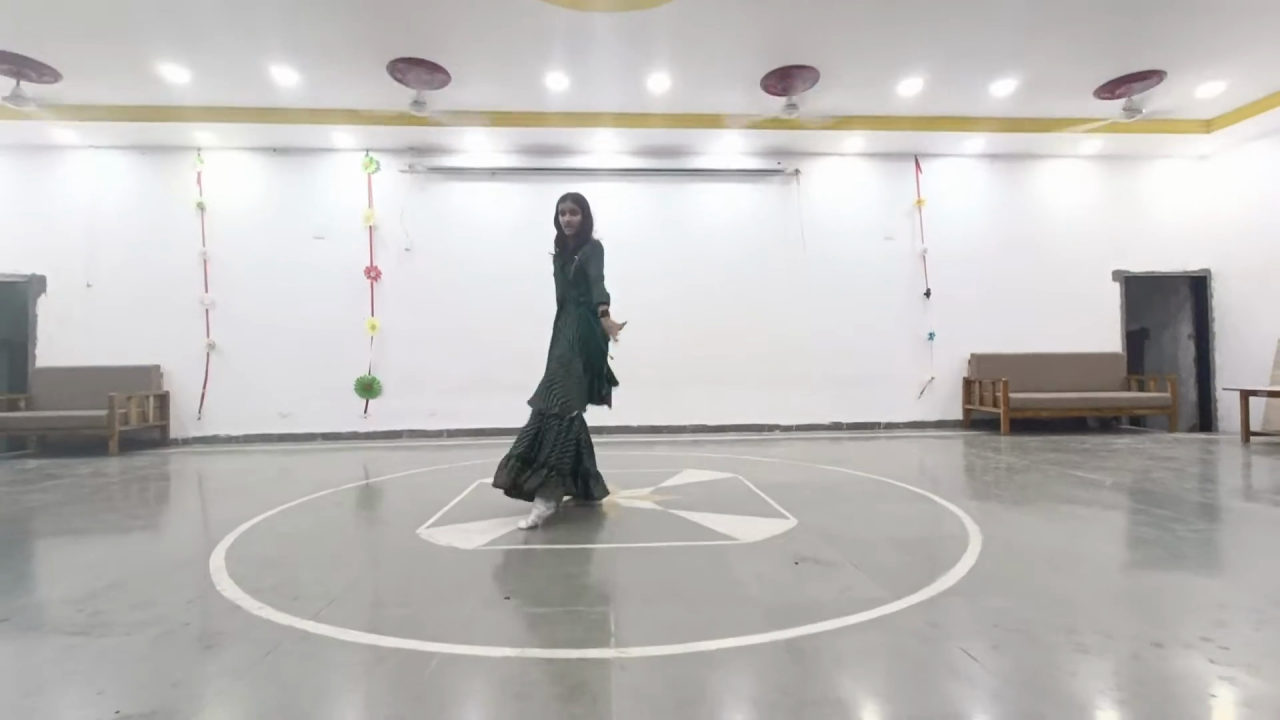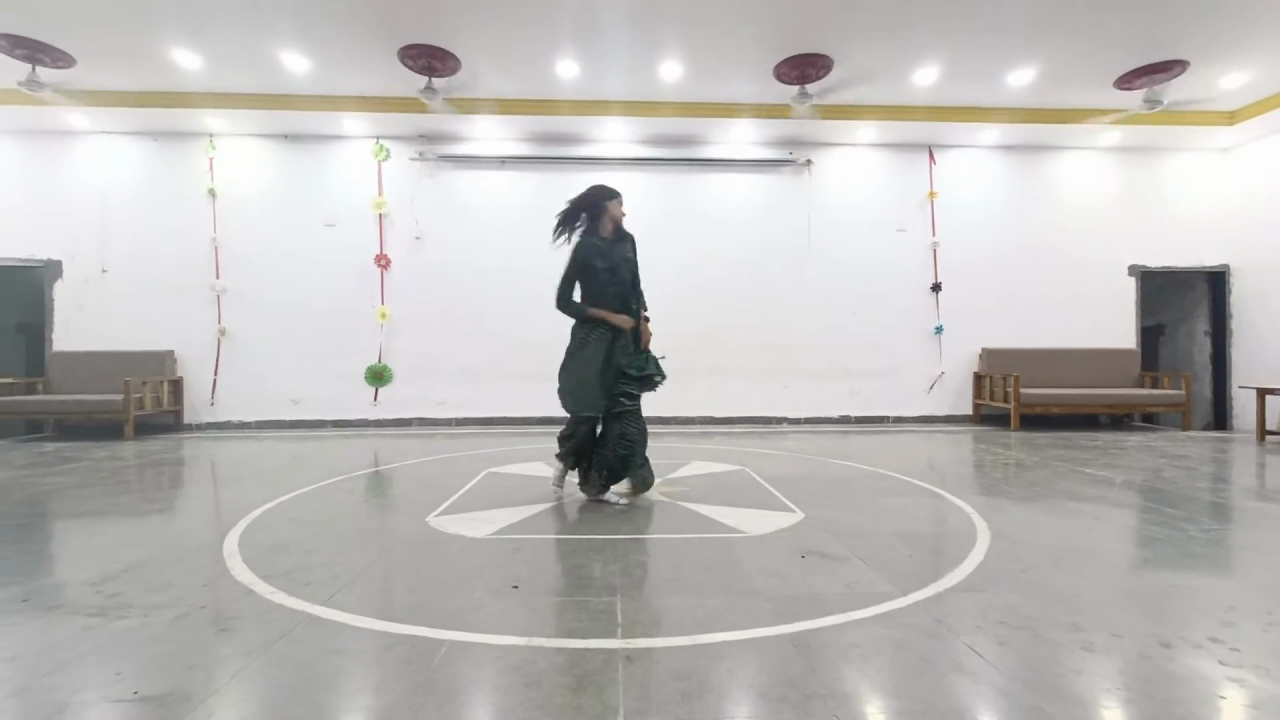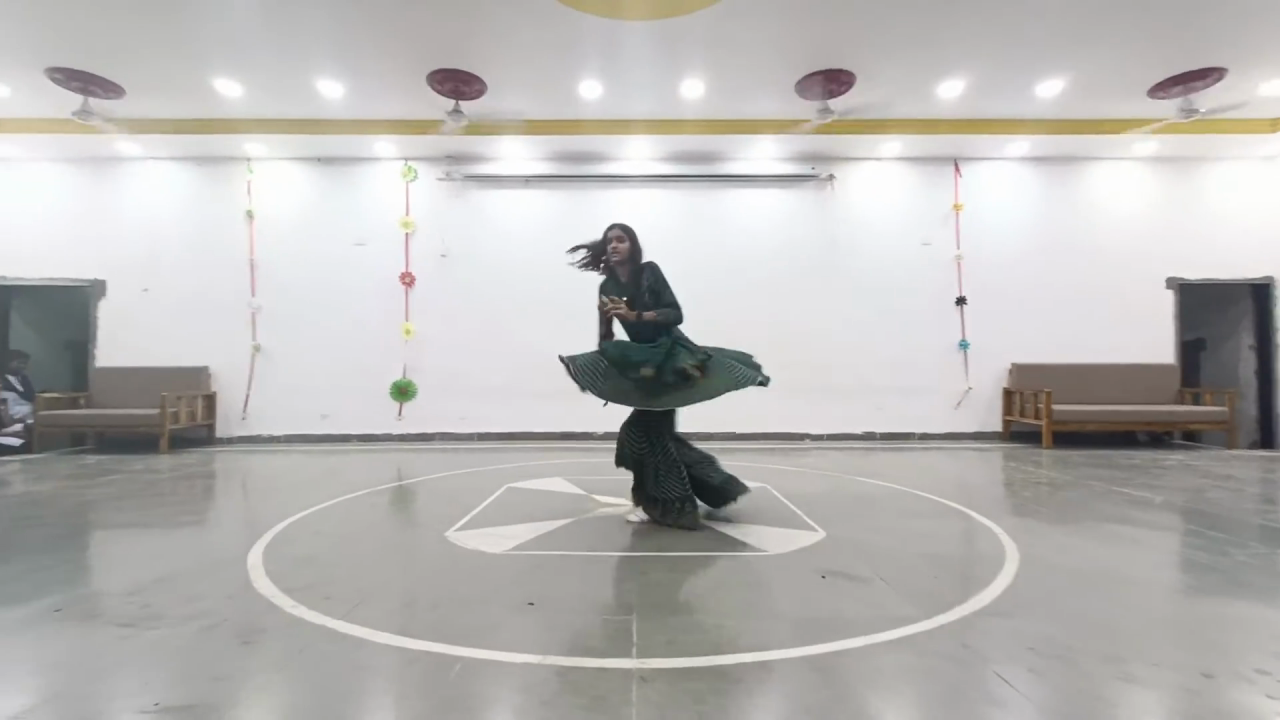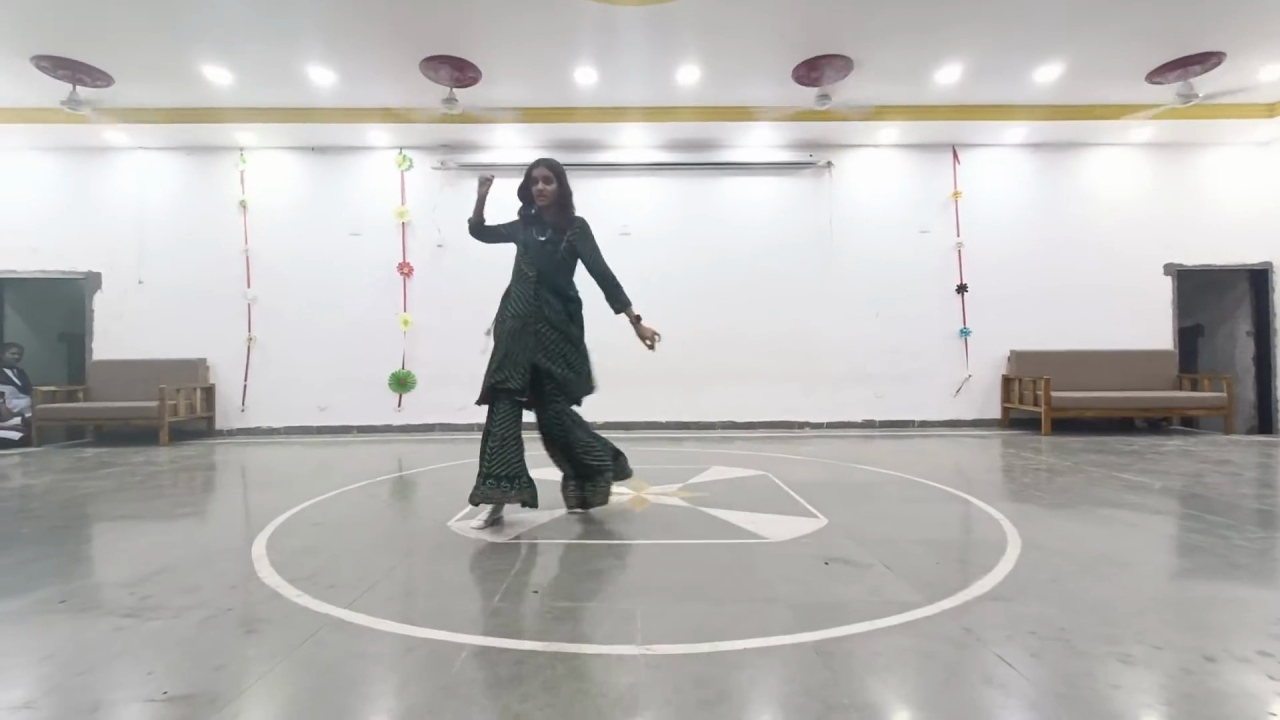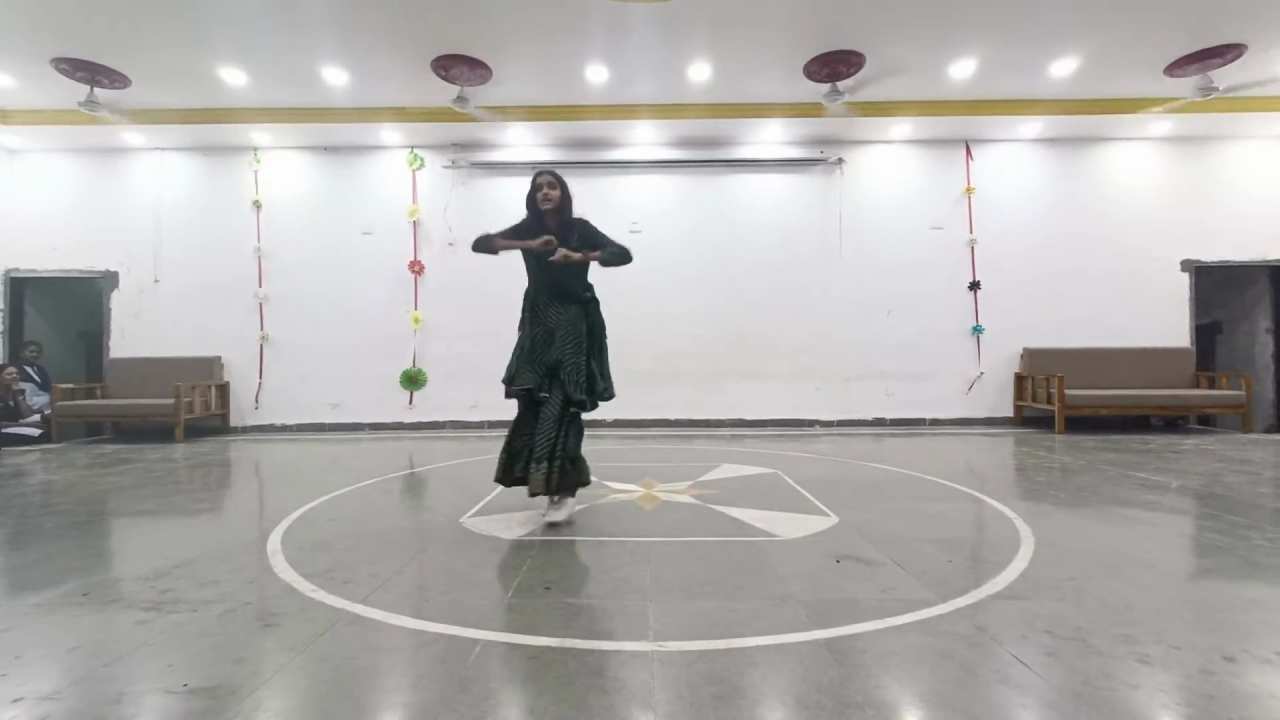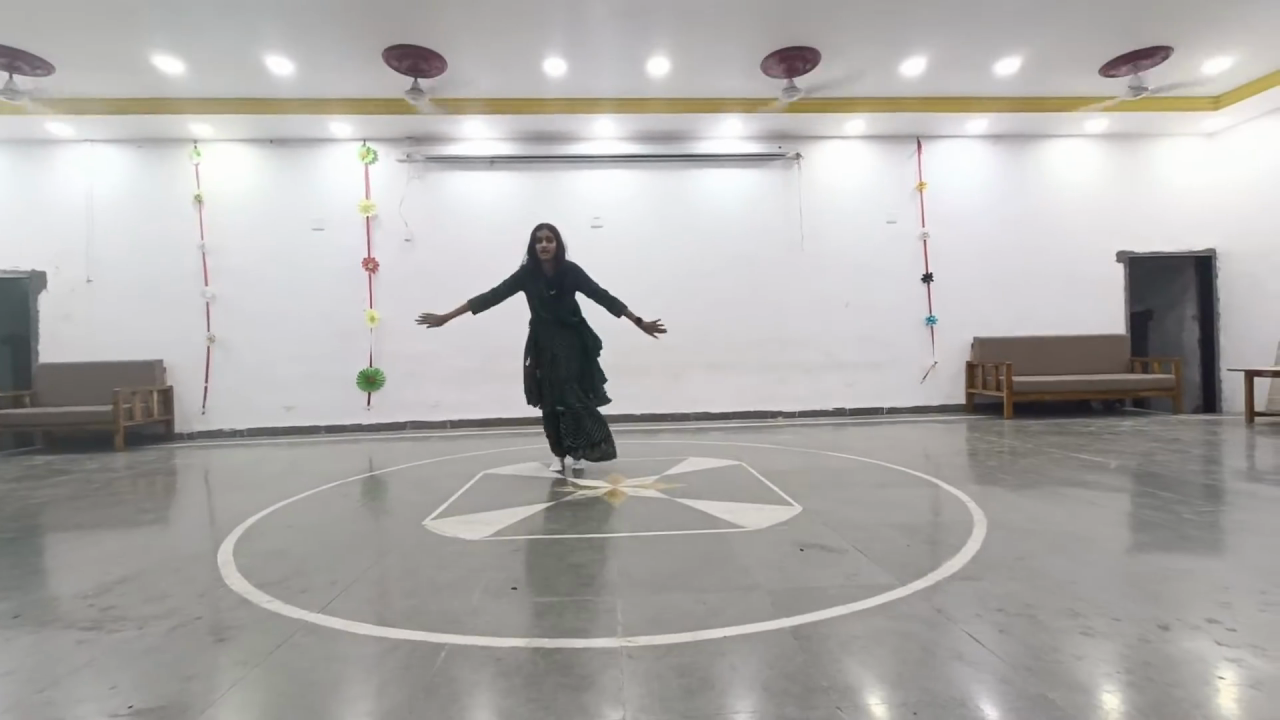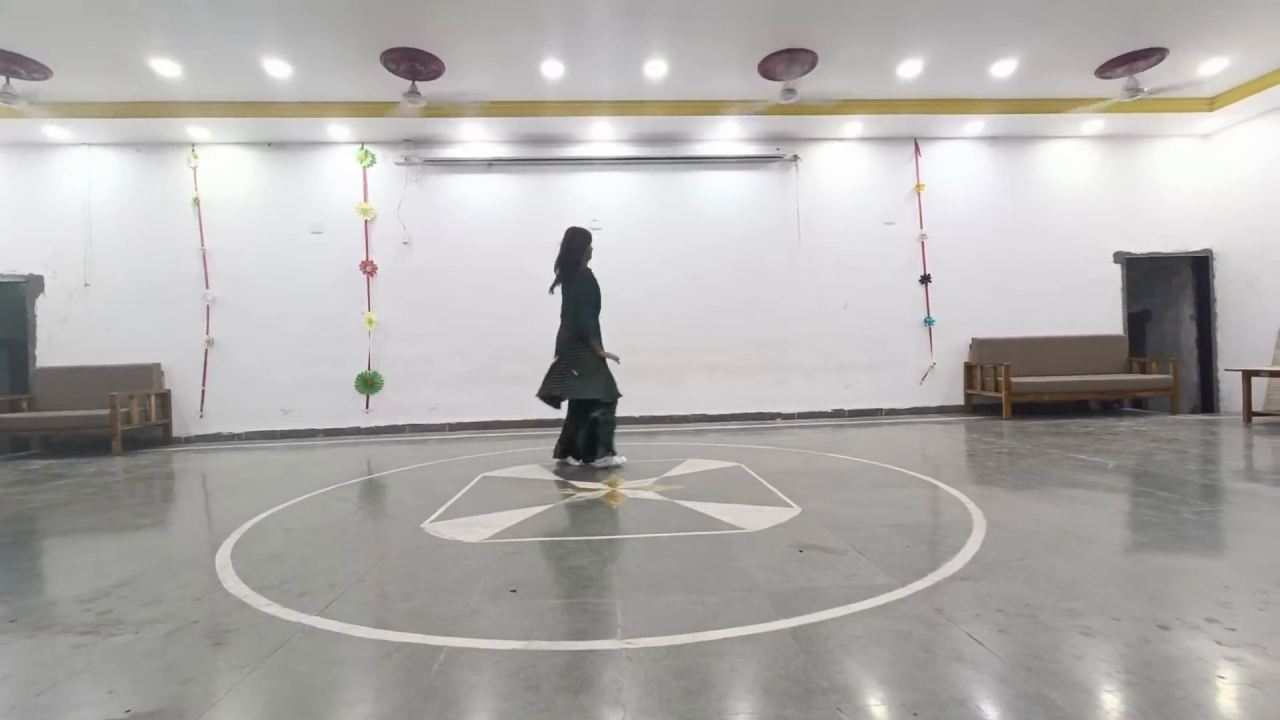
dt=0.7s
person 1, frame 1
left shoulder: (591, 248)
right shoulder: (562, 251)
left elbow: (597, 285)
left wrist: (606, 316)
left hip: (580, 334)
right hip: (565, 334)
left knee: (558, 407)
right knee: (565, 410)
left ankle: (546, 494)
right ankle: (584, 486)
person 1, frame 2
left shoulder: (627, 242)
right shoulder: (585, 247)
right elbow: (564, 301)
left wrist: (643, 321)
right wrist: (610, 316)
left hip: (624, 337)
right hip: (593, 338)
left knee: (626, 409)
right knee: (588, 408)
left ankle: (599, 482)
right ankle: (566, 460)
person 1, frame 3
left shoulder: (650, 272)
right shoulder: (608, 287)
left elbow: (676, 314)
right elbow: (605, 346)
left wrist: (634, 317)
right wrist: (607, 316)
left hip: (671, 358)
right hip: (647, 361)
left knee: (640, 431)
right knee: (656, 432)
left ankle: (666, 505)
right ankle: (717, 488)
person 1, frame 4
left shoulder: (576, 228)
right shoulder: (524, 227)
left elbow: (602, 275)
right elbow: (478, 231)
left wrist: (635, 321)
right wrist: (482, 195)
left hip: (556, 325)
right hip: (516, 324)
left knee: (553, 410)
right knee: (503, 406)
left ankle: (590, 482)
right ankle: (496, 498)
person 1, frame 5
left shoulder: (579, 228)
right shoulder: (528, 229)
left elbow: (623, 255)
right elbow: (479, 244)
left wrist: (582, 256)
right wrist: (528, 245)
left hip: (575, 320)
right hip: (538, 321)
left knee: (563, 399)
right knee: (533, 397)
left ankle: (562, 487)
right ankle: (548, 482)
person 1, frame 6
left shoulder: (571, 271)
right shoulder: (527, 274)
left elbow: (602, 296)
right elbow: (493, 296)
left wrist: (639, 322)
right wrist: (446, 317)
left hip: (572, 341)
right hip: (543, 343)
left knee: (573, 399)
right knee: (550, 401)
left ankle: (575, 452)
right ankle: (560, 454)
person 1, frame 7
left shoulder: (567, 273)
right shoulder: (583, 274)
right elbow: (584, 315)
right wrist: (599, 348)
left hip: (571, 340)
right hip: (579, 343)
left knee: (581, 398)
right knee: (598, 397)
left ankle: (566, 451)
right ankle: (600, 454)
